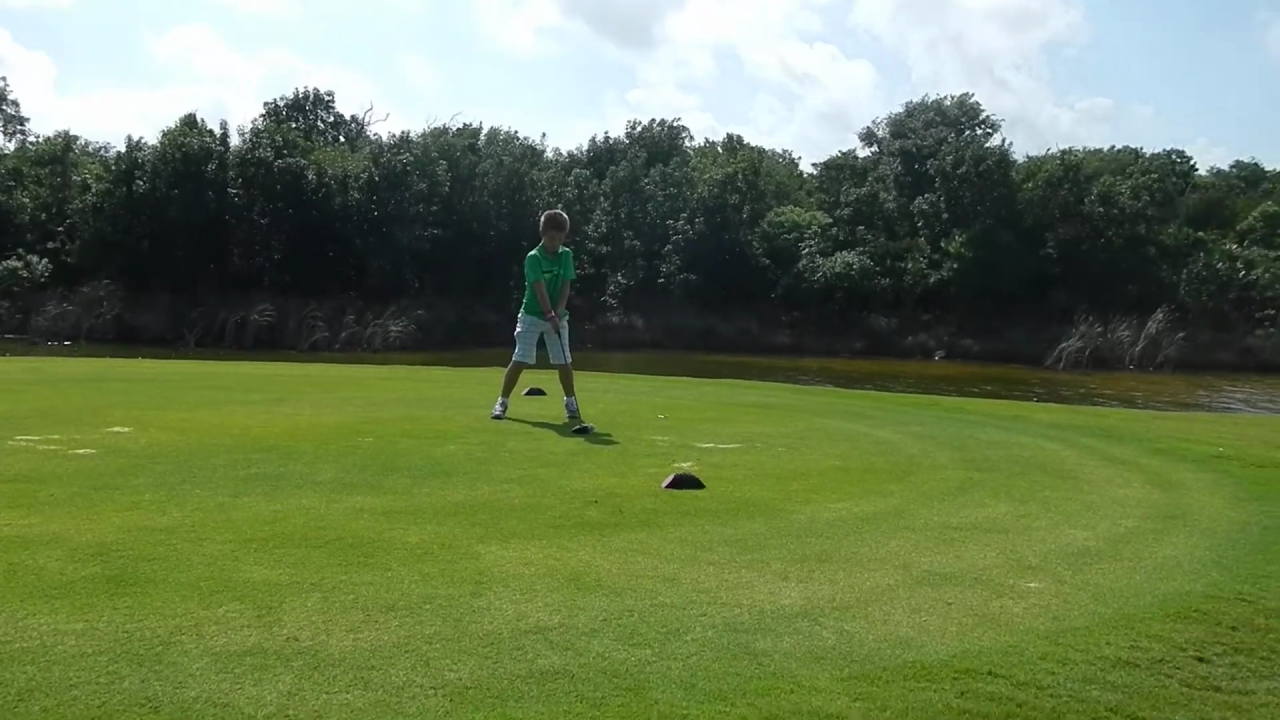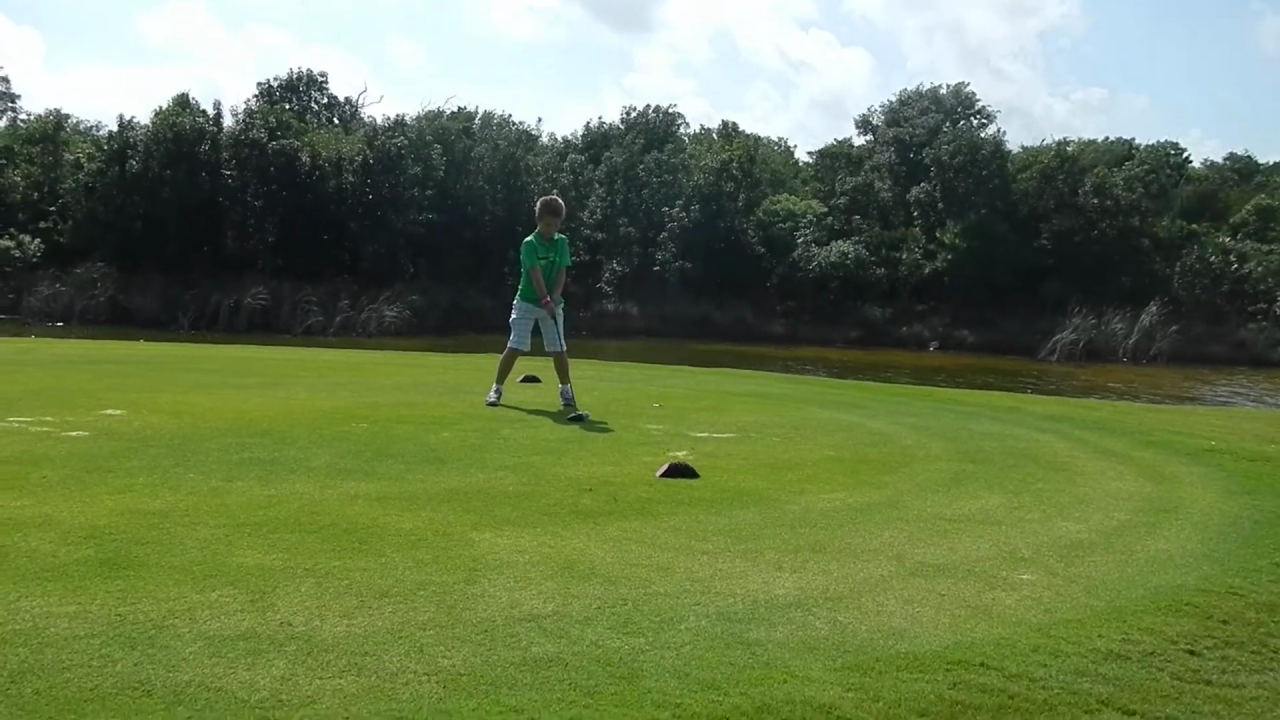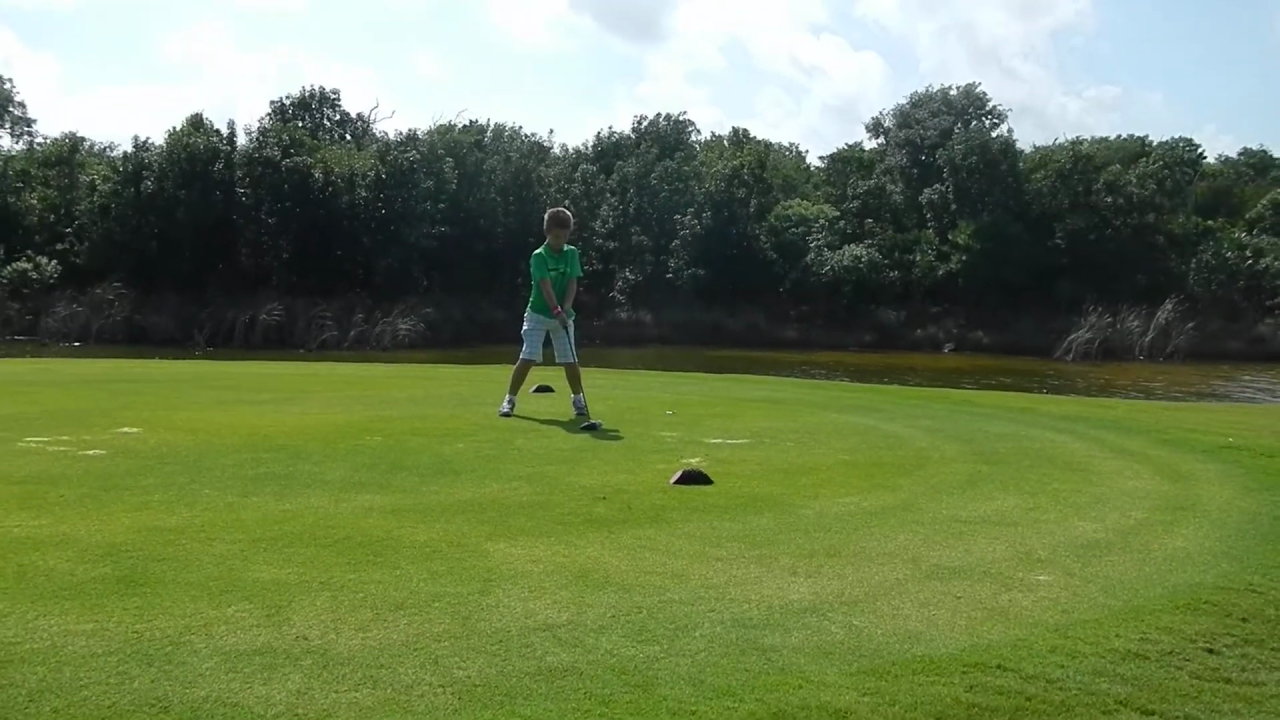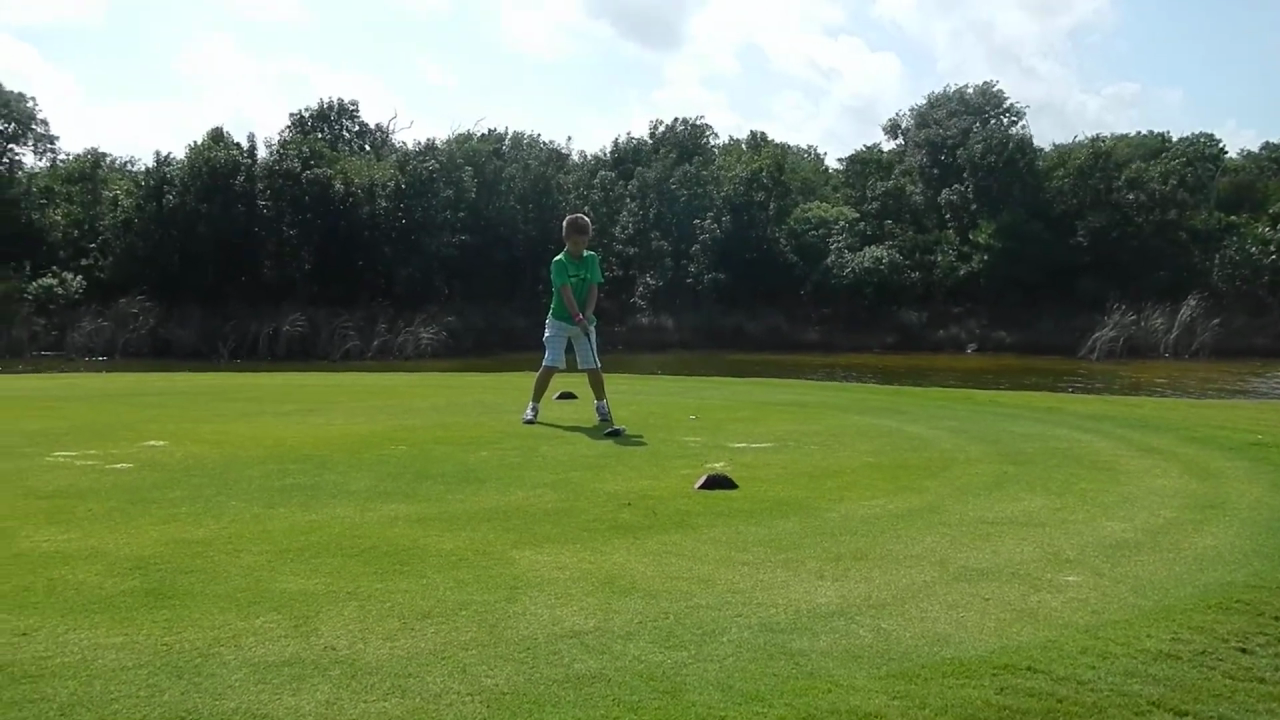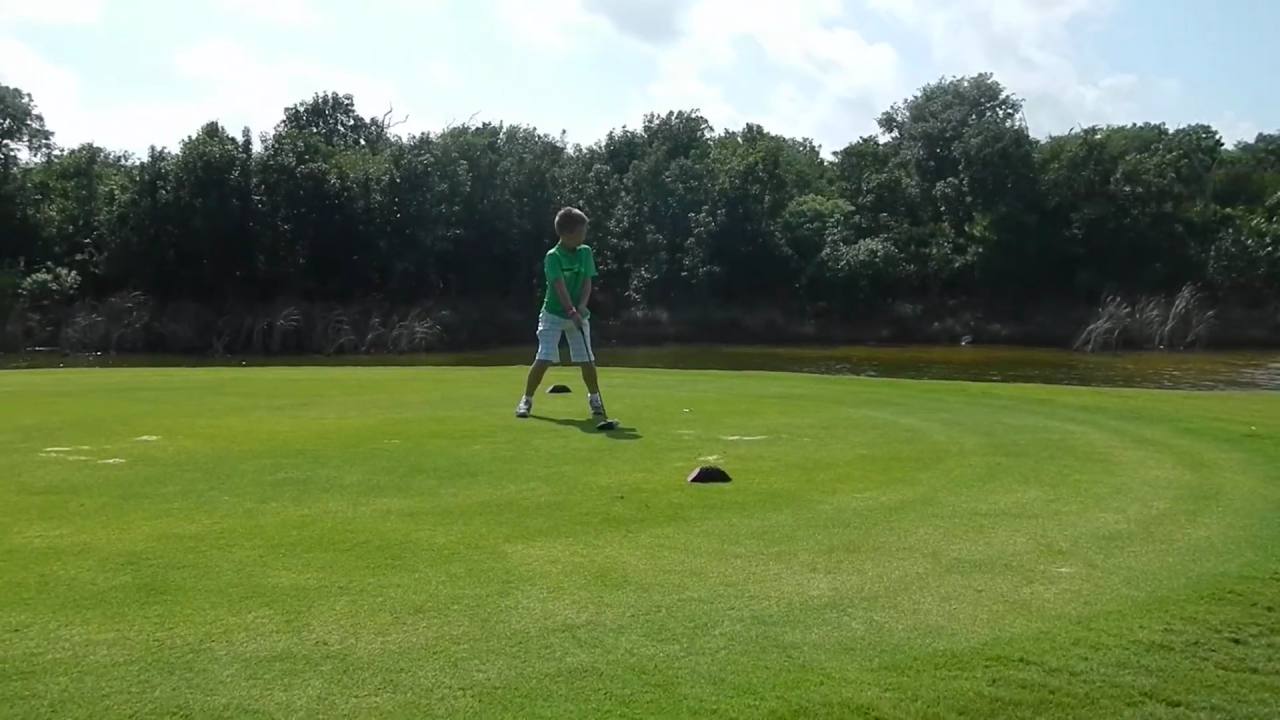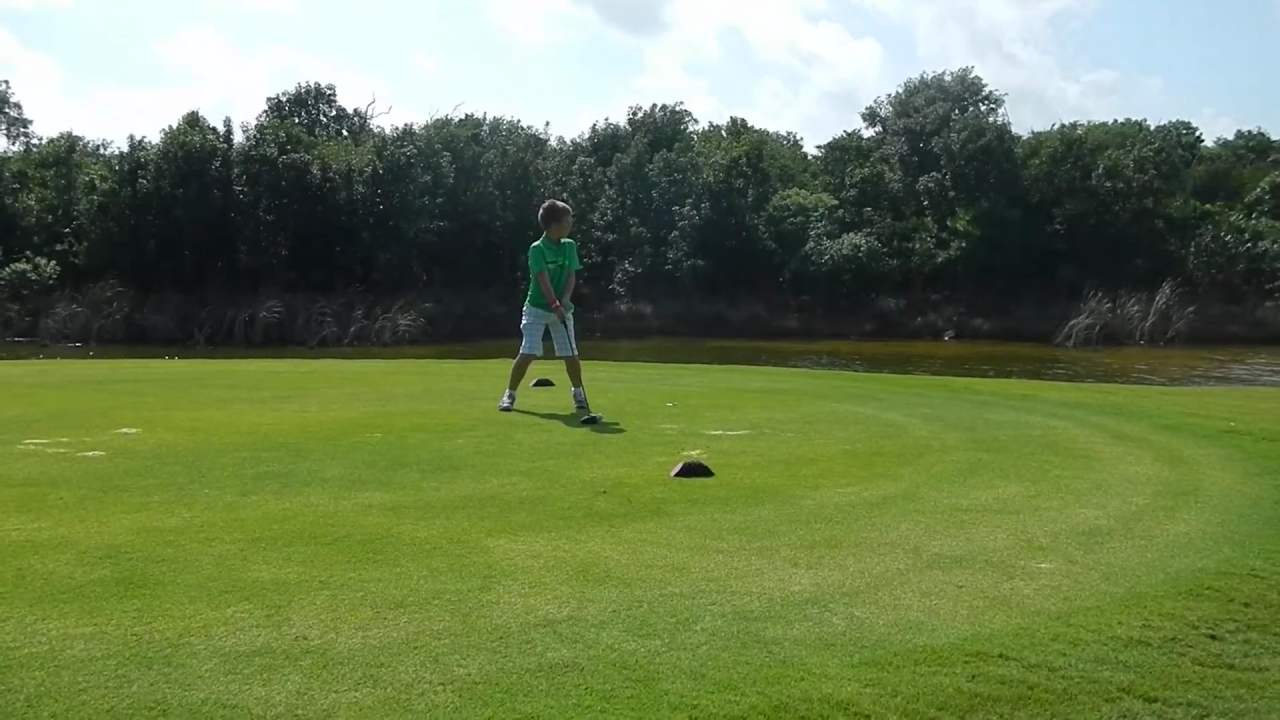
dt=0.4s
person 1, frame 1
left shoulder: (566, 255)
right shoulder: (533, 258)
left elbow: (566, 286)
right elbow: (540, 289)
left wrist: (558, 312)
right wrist: (549, 315)
left hip: (557, 316)
right hip: (532, 315)
left knee: (564, 361)
right knee: (519, 360)
left ankle: (570, 402)
right ankle: (502, 401)
person 1, frame 2
left shoulder: (562, 242)
right shoulder: (529, 243)
left elbow: (562, 273)
right elbow: (536, 275)
left wrist: (554, 298)
right wrist: (545, 300)
left hip: (552, 303)
right hip: (527, 302)
left knee: (558, 349)
right knee: (515, 347)
left ankle: (565, 389)
right ankle: (496, 388)
person 1, frame 3
left shoulder: (572, 253)
right shoulder: (539, 256)
left elbow: (572, 283)
right elbow: (546, 287)
left wrist: (565, 308)
right wrist: (556, 310)
left hip: (563, 314)
right hip: (538, 314)
left knee: (570, 359)
right knee: (527, 358)
left ankle: (578, 399)
right ankle: (510, 399)
person 1, frame 4
left shoulder: (591, 259)
right shoulder: (558, 263)
left elbow: (593, 289)
right elbow: (566, 293)
left wrist: (587, 314)
right wrist: (577, 318)
left hip: (584, 320)
right hip: (560, 320)
left knee: (592, 366)
right knee: (550, 365)
left ankle: (601, 405)
right ankle: (533, 406)
person 1, frame 5
left shoulder: (586, 252)
right shoulder: (553, 256)
left elbow: (587, 282)
right elbow: (560, 287)
left wrist: (581, 307)
right wrist: (571, 312)
left hip: (578, 314)
right hip: (553, 314)
left knee: (586, 359)
right knee: (543, 359)
left ankle: (595, 398)
right ankle: (526, 400)
person 1, frame 6
left shoulder: (569, 246)
right shoulder: (537, 249)
left elbow: (571, 276)
right elbow: (544, 280)
left wrist: (565, 300)
right wrist: (555, 305)
left hip: (562, 307)
right hip: (537, 307)
left knee: (570, 353)
right knee: (527, 353)
left ankle: (578, 392)
right ankle: (510, 394)
